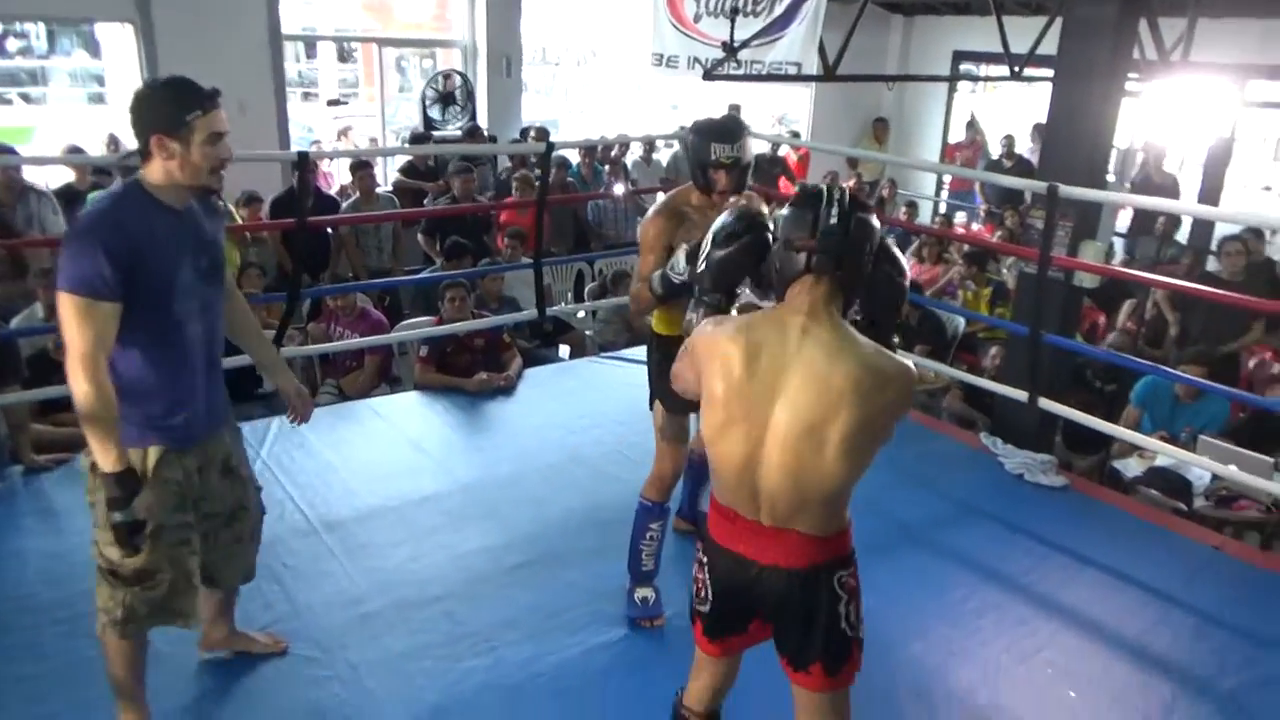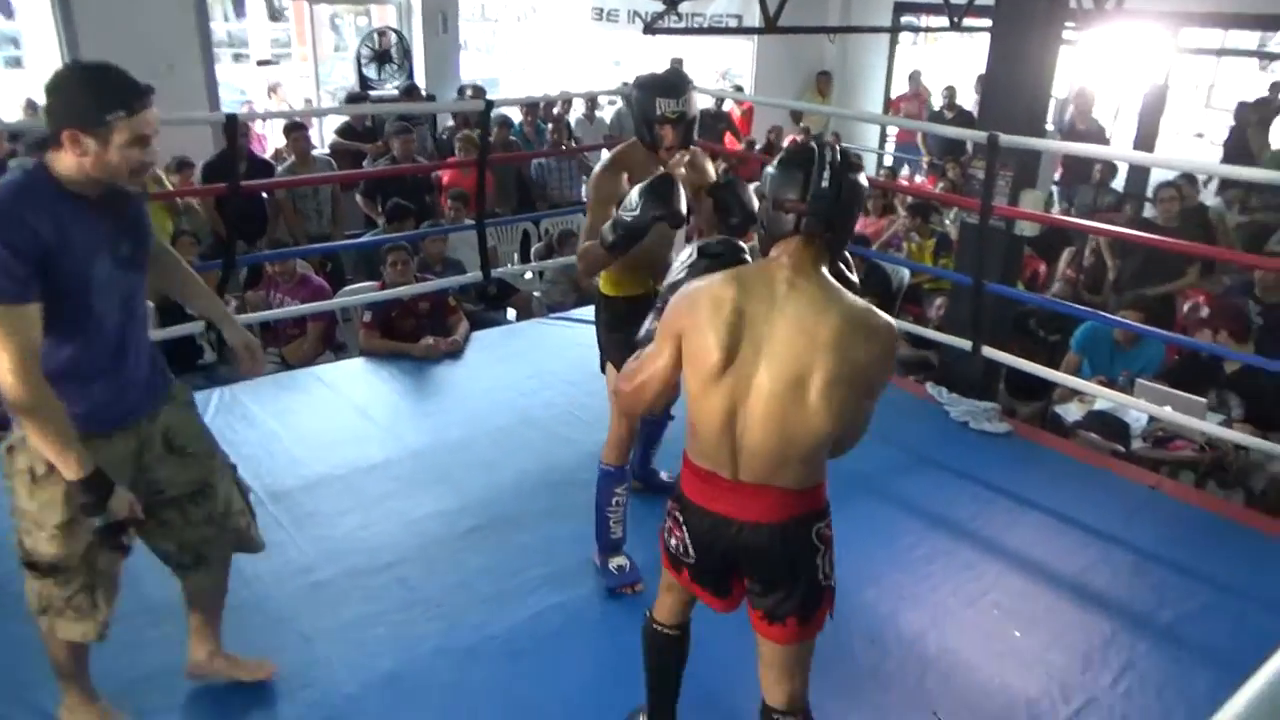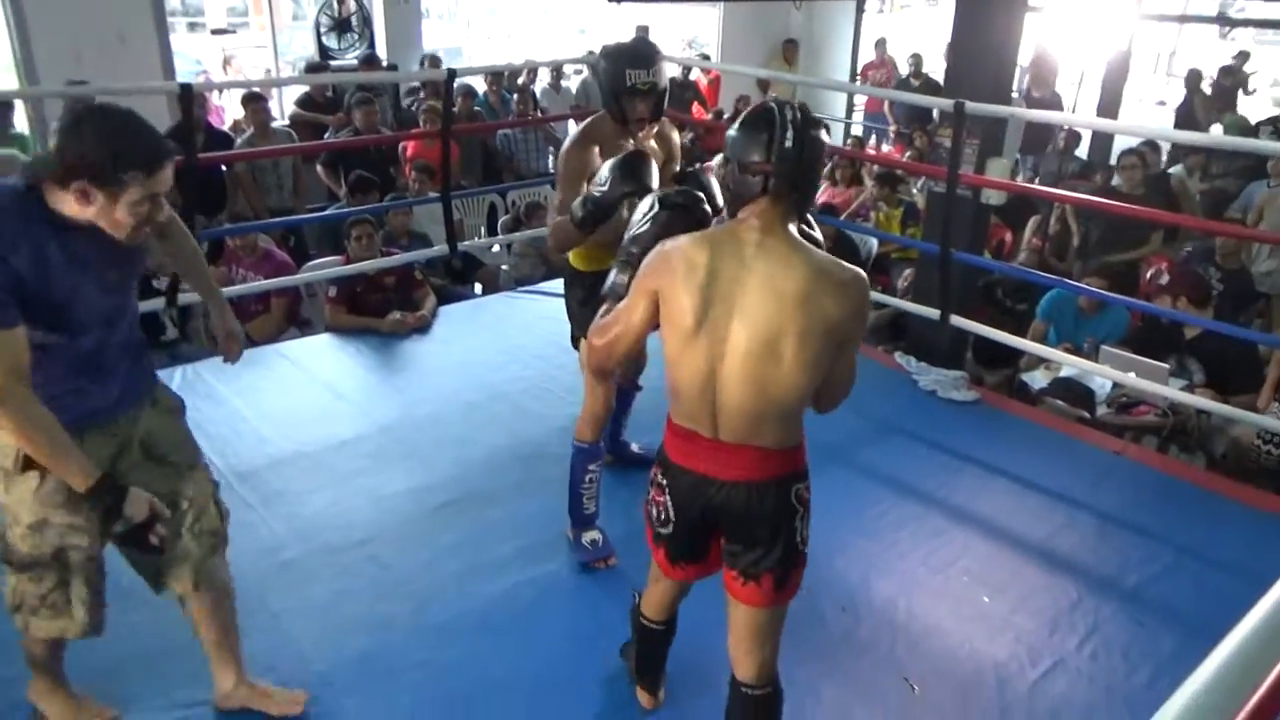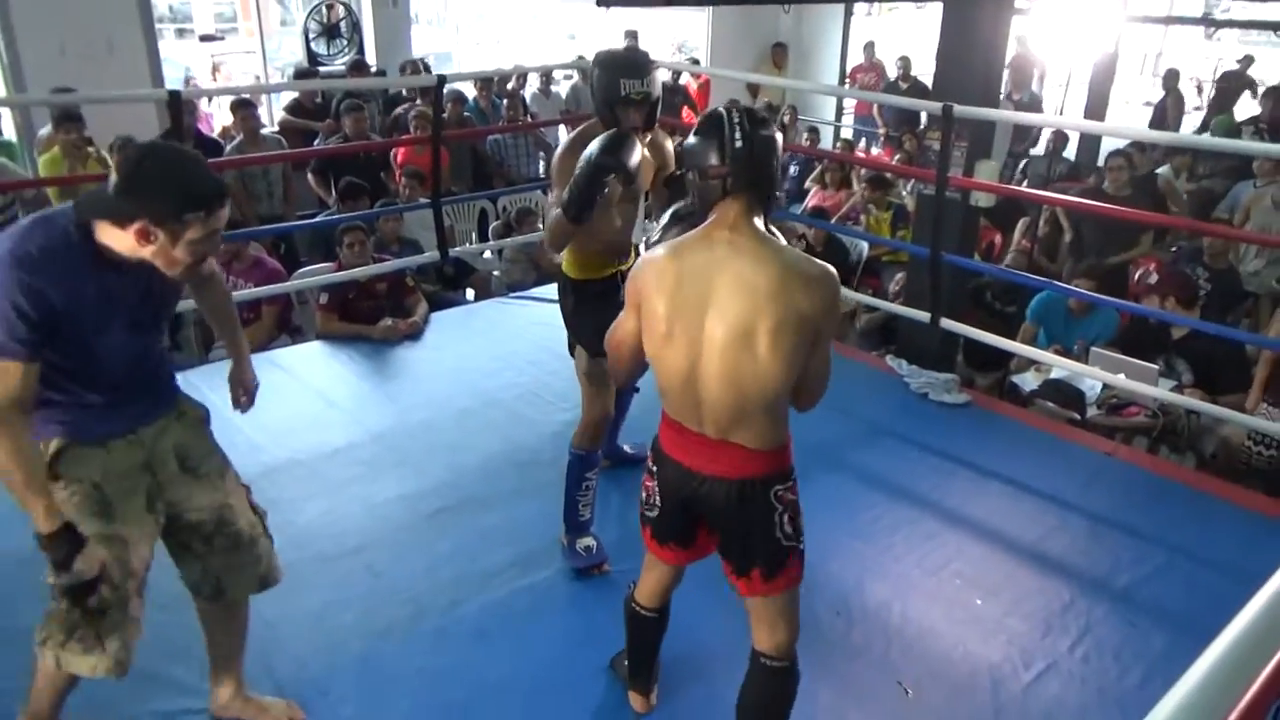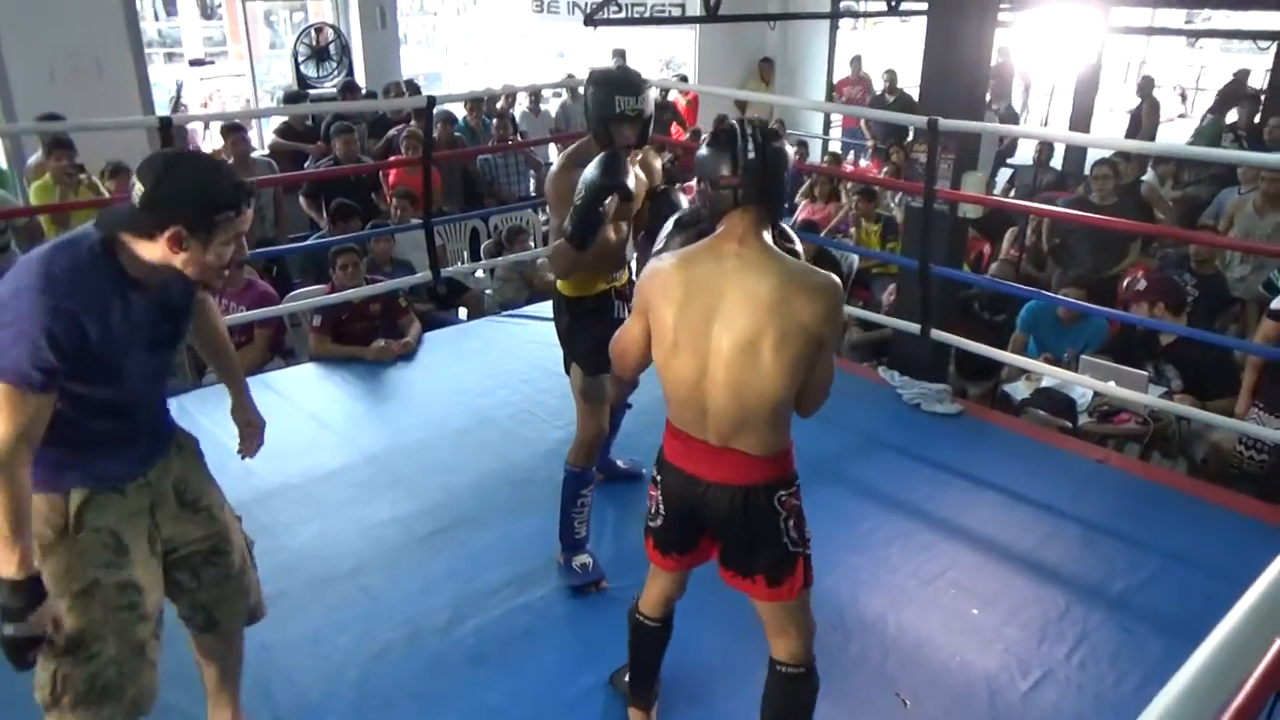
dt=0.2s
person 1, frame 1
left shoulder: (203, 208)
right shoulder: (100, 234)
right elbow: (85, 369)
left wrist: (280, 372)
right wrist: (119, 480)
left hip: (211, 424)
right hip: (142, 445)
left knee: (234, 535)
right knee: (139, 588)
left ankle: (218, 628)
person 1, frame 2
left shoulder: (120, 185)
left wrist: (228, 324)
right wrist: (88, 482)
left hip: (153, 402)
right hip: (59, 431)
left knee: (211, 515)
right knee: (73, 580)
left ankle: (208, 649)
person 1, frame 3
left shoulder: (133, 209)
left elbow: (173, 239)
left wrist: (220, 311)
right wrist: (103, 494)
left hip: (138, 402)
right hip: (50, 432)
left knee: (200, 536)
right knee: (52, 573)
person 1, frame 4
left shoulder: (171, 244)
left elbow: (206, 277)
left wrist: (241, 359)
right wrist: (60, 539)
left hip: (165, 417)
right hip: (77, 445)
left knee: (231, 548)
right knee: (98, 604)
person 1, frame 5
left shoulder: (171, 266)
right shoulder: (48, 300)
left wrist: (241, 399)
left hip: (159, 459)
right hip: (77, 491)
left knee: (224, 583)
right knee: (101, 665)
person 2, frame 1
left shoulder: (717, 340)
right shoulder: (889, 378)
left elbow: (683, 384)
left wrist: (707, 293)
right wrist: (881, 328)
left hip: (726, 547)
right hip: (814, 569)
person 2, frame 2
left shoulder: (700, 299)
right shoulder: (870, 333)
left elbow: (629, 400)
right elbow: (841, 442)
left wrist: (664, 307)
left hip: (700, 503)
right hip: (789, 523)
left knee: (672, 600)
person 2, frame 3
left shoulder: (672, 259)
right shoulder: (843, 288)
left elbow: (599, 360)
right elbow: (829, 398)
left wrist: (631, 260)
left hip: (683, 466)
right hip: (768, 483)
left knee: (665, 586)
right knee: (753, 657)
person 2, frame 4
left shoulder: (653, 266)
right shoulder: (812, 282)
left elbow: (620, 368)
right elbow: (807, 397)
left hip: (675, 459)
right hip: (754, 479)
left knee: (656, 576)
right knee: (776, 640)
person 2, frame 5
left shoulder: (664, 273)
right shoulder: (815, 292)
left elbow: (623, 366)
right elbow: (809, 402)
left hip: (679, 466)
right hip: (759, 486)
left knee: (659, 590)
right knee: (791, 646)
person 3, frame 1
left shoulder: (751, 212)
right shoulder: (667, 216)
right elbow: (639, 301)
right wrist: (674, 277)
right hip: (673, 343)
right knee: (669, 461)
left ankle: (687, 512)
right ankle: (641, 581)
person 3, frame 2
left shoulder: (697, 167)
right shoulder: (613, 173)
right elbow: (585, 262)
right wrist: (626, 226)
right hip: (622, 305)
left knee: (665, 393)
right knee: (624, 426)
left ankle: (642, 471)
right ankle: (609, 549)
person 3, frame 3
left shoulder: (665, 137)
right shoulder: (584, 146)
right elbow: (557, 241)
right wrist: (598, 200)
right hip: (593, 279)
left knee: (634, 366)
right knee: (599, 401)
left ankle: (614, 443)
right ankle: (582, 524)
person 3, frame 4
left shoulder: (658, 144)
right shoulder: (577, 151)
left elbow: (664, 212)
right elbow: (552, 241)
right wrist: (585, 187)
left hip: (629, 273)
right hip: (587, 285)
right knee: (597, 408)
left ankle: (609, 445)
right ankle: (576, 530)
person 3, frame 5
left shoulder: (647, 162)
right shoulder: (570, 171)
right elbow: (560, 265)
right wrist: (587, 210)
left hip: (620, 289)
right hip: (581, 303)
left knee: (624, 384)
right knee: (592, 425)
left ankle: (603, 461)
right ankle: (572, 548)
